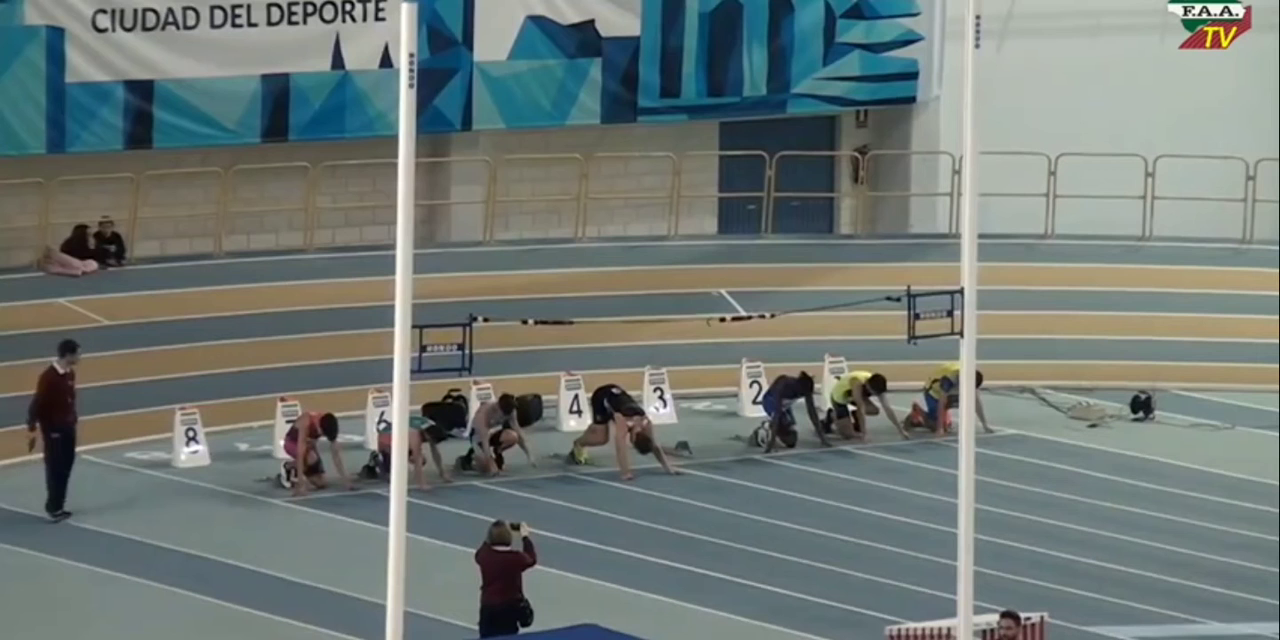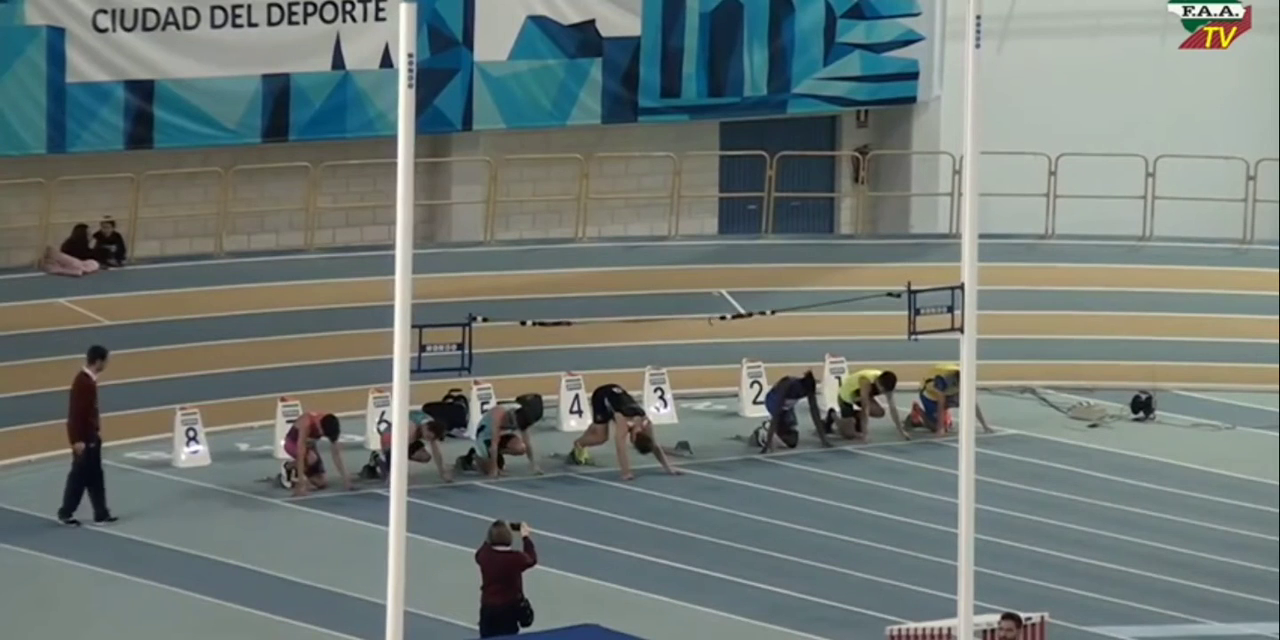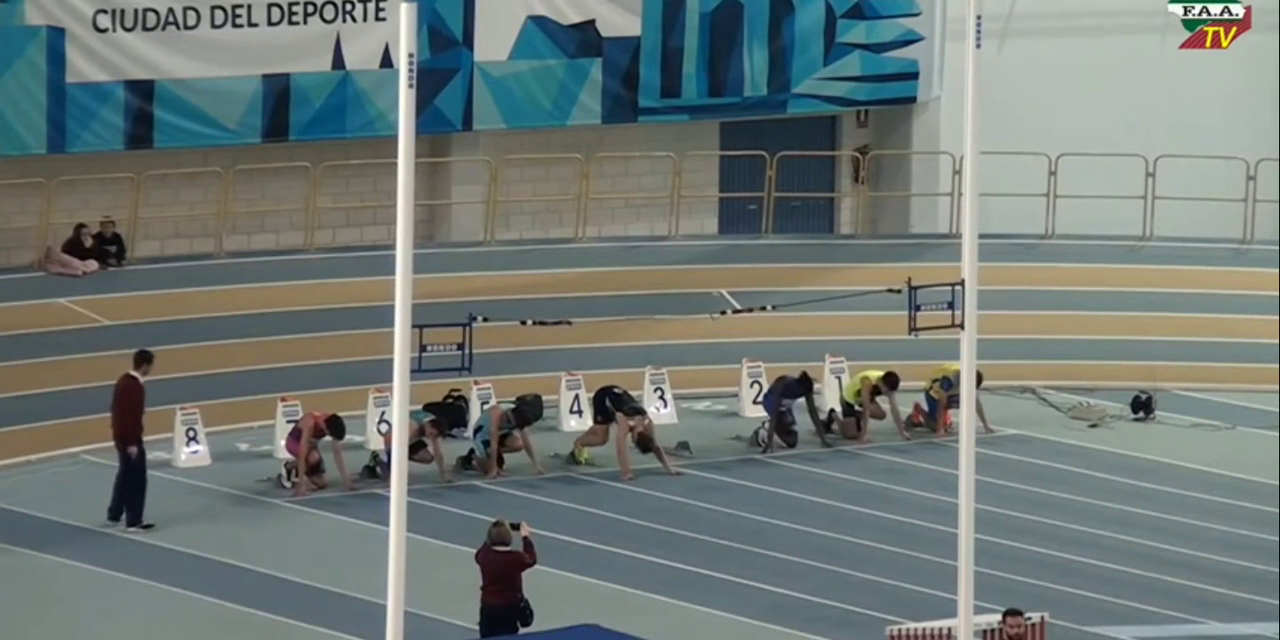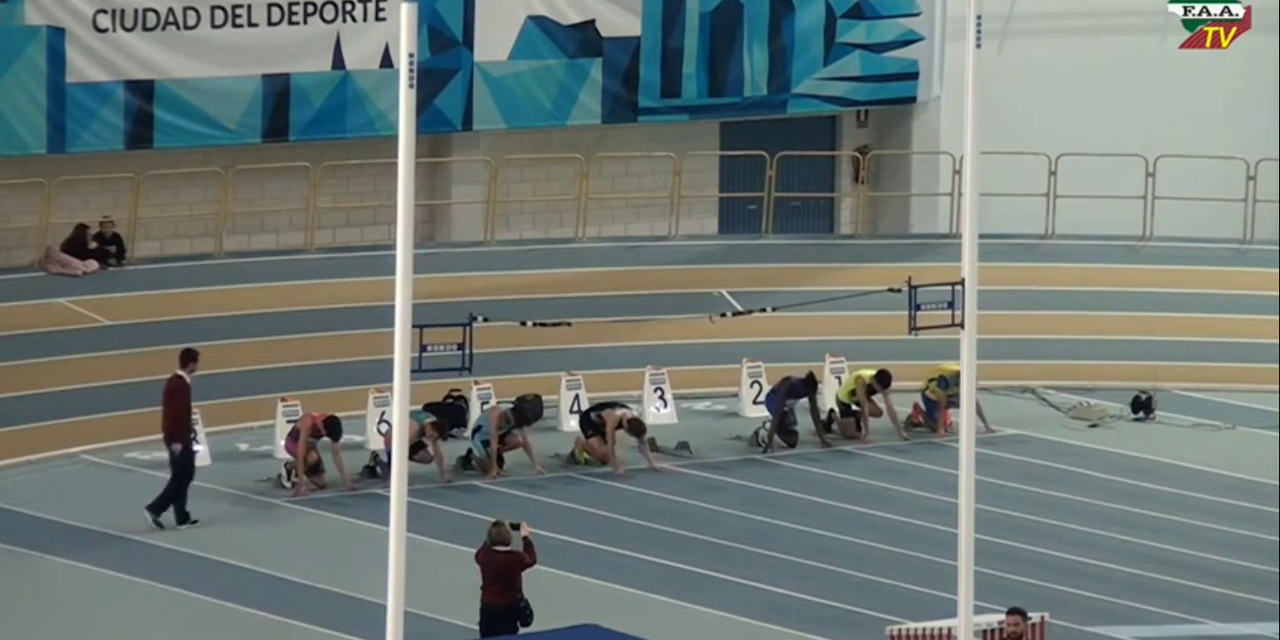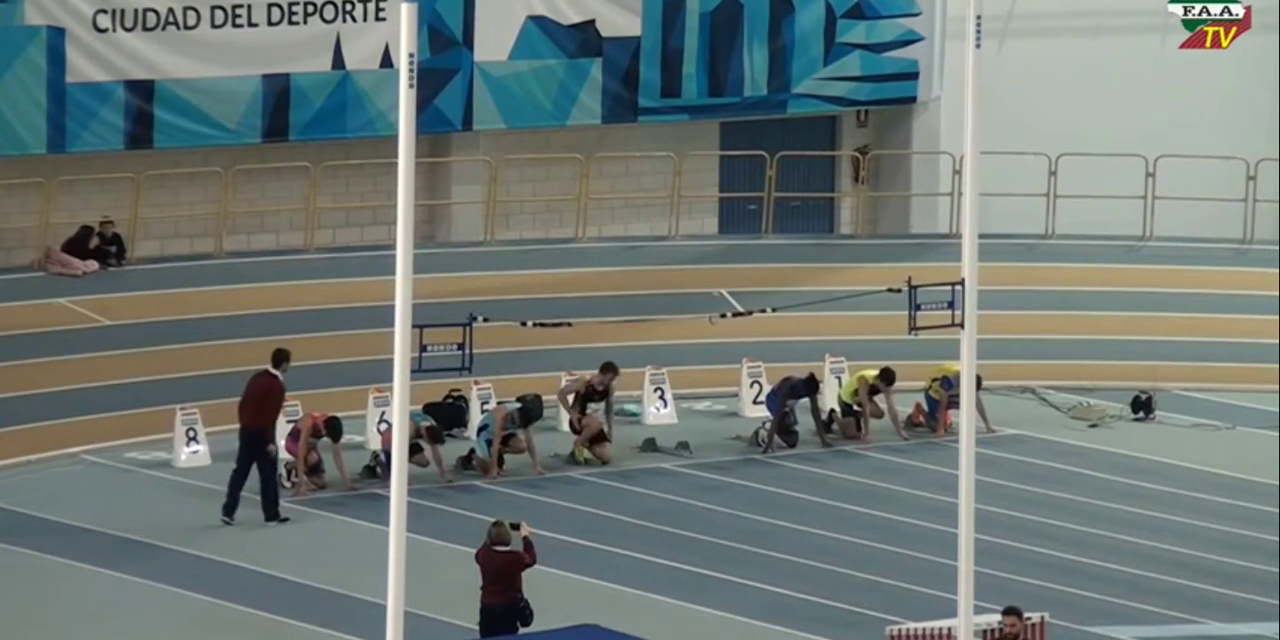
dt=1s
person 1, frame 1
left shoulder: (70, 374)
right shoulder: (48, 377)
right elbow: (37, 404)
left wrist: (74, 421)
right wrist: (32, 428)
left hip: (68, 427)
right hip: (53, 429)
left knee: (66, 467)
right knee: (55, 468)
left ankle: (57, 506)
right ankle: (53, 508)
person 1, frame 2
left shoulder: (89, 380)
right shoulder: (83, 383)
right elbow: (76, 413)
right wrist: (78, 440)
left hip: (91, 435)
right hip: (84, 437)
left knee: (95, 474)
right knee: (80, 474)
left ankle: (101, 514)
right ankle: (65, 513)
person 1, frame 3
left shoulder: (124, 380)
right shoulder: (135, 386)
right elbow: (132, 416)
right wrist: (132, 443)
left hip: (120, 435)
right hip: (130, 438)
left knee: (125, 475)
right knee: (137, 478)
left ankle: (114, 514)
right ankle: (133, 521)
person 1, frame 4
left shoulder: (175, 381)
right shoulder: (181, 385)
right elbow: (176, 414)
right wrist: (177, 440)
left hip: (177, 436)
right hip: (179, 438)
left knee: (181, 475)
right knee: (183, 476)
left ankle: (182, 517)
right ankle: (154, 508)
person 1, frame 5
left shoulder: (257, 377)
right shoulder: (277, 386)
left elbow: (242, 403)
right elbow: (271, 415)
right wrist: (270, 441)
left hip: (246, 431)
right hip: (261, 434)
left knee: (240, 471)
right knee: (268, 475)
left ankle: (228, 511)
right ankle: (272, 515)
